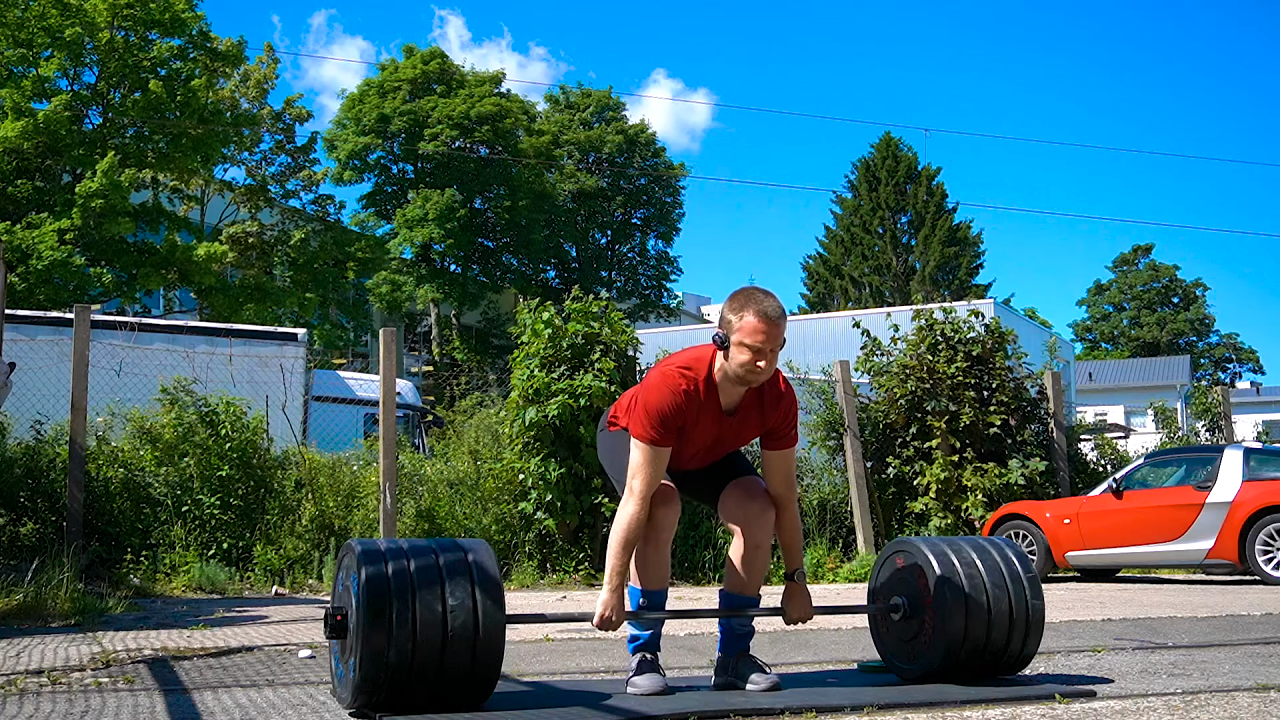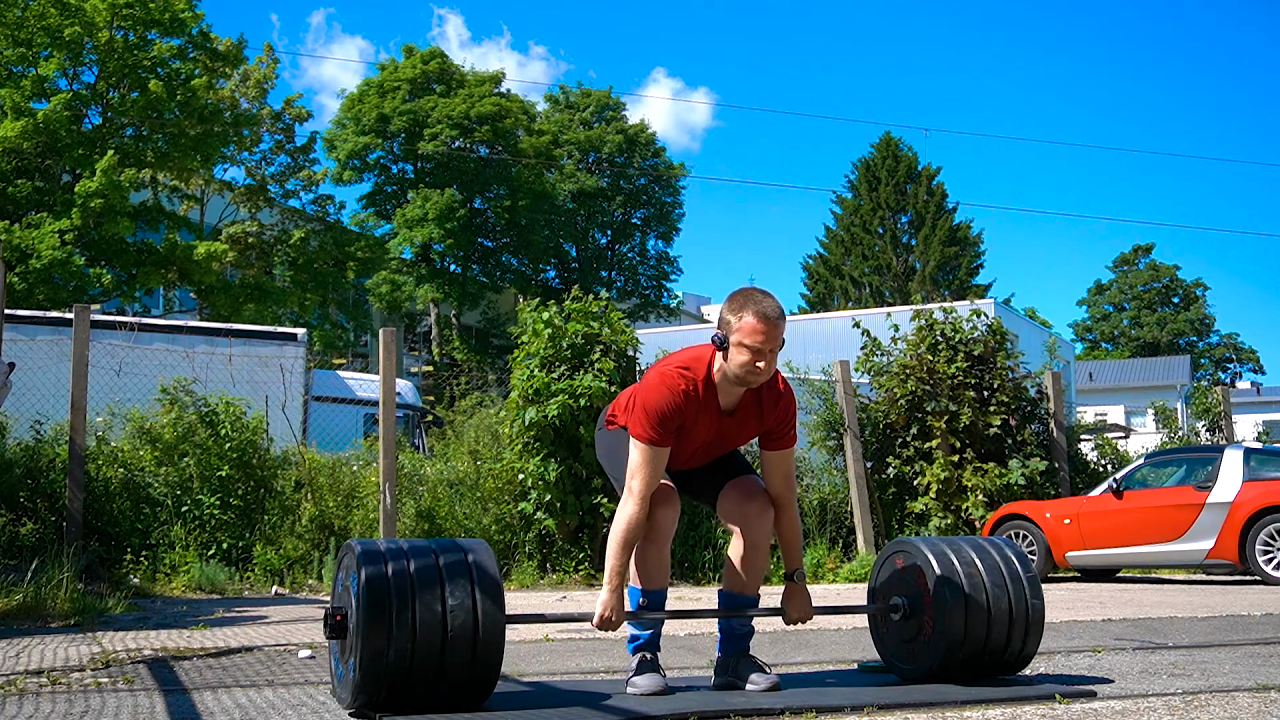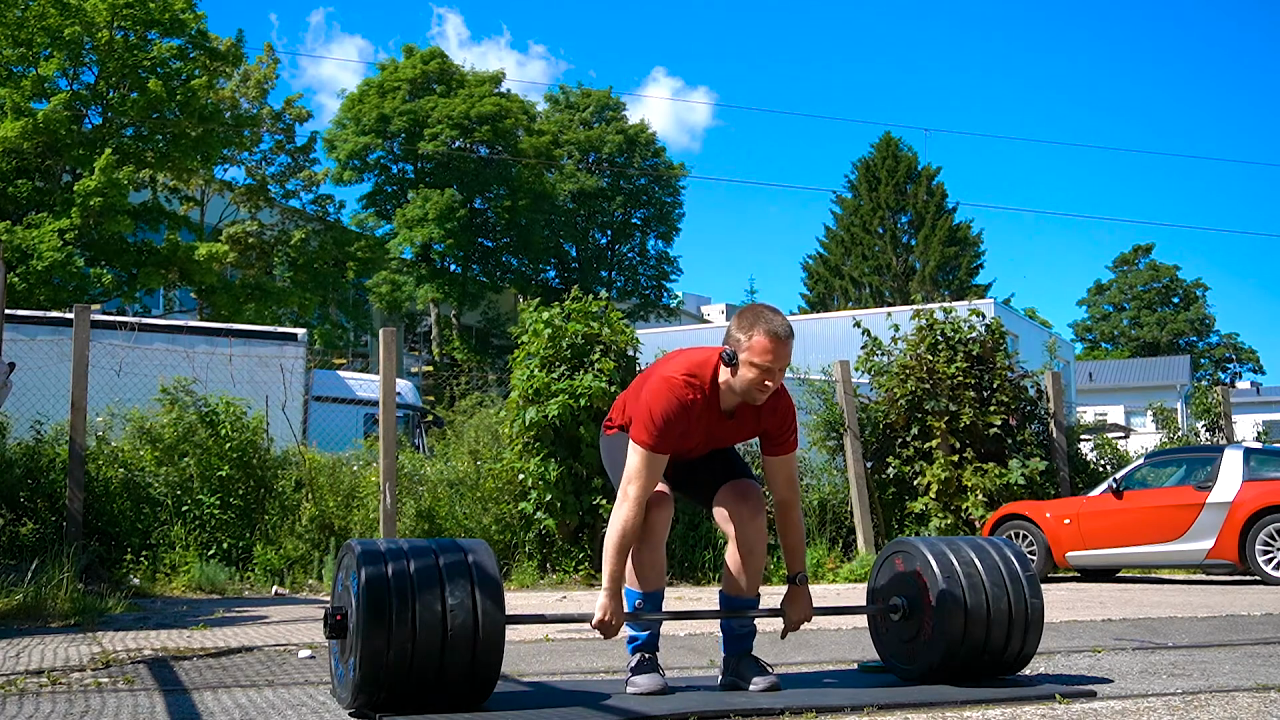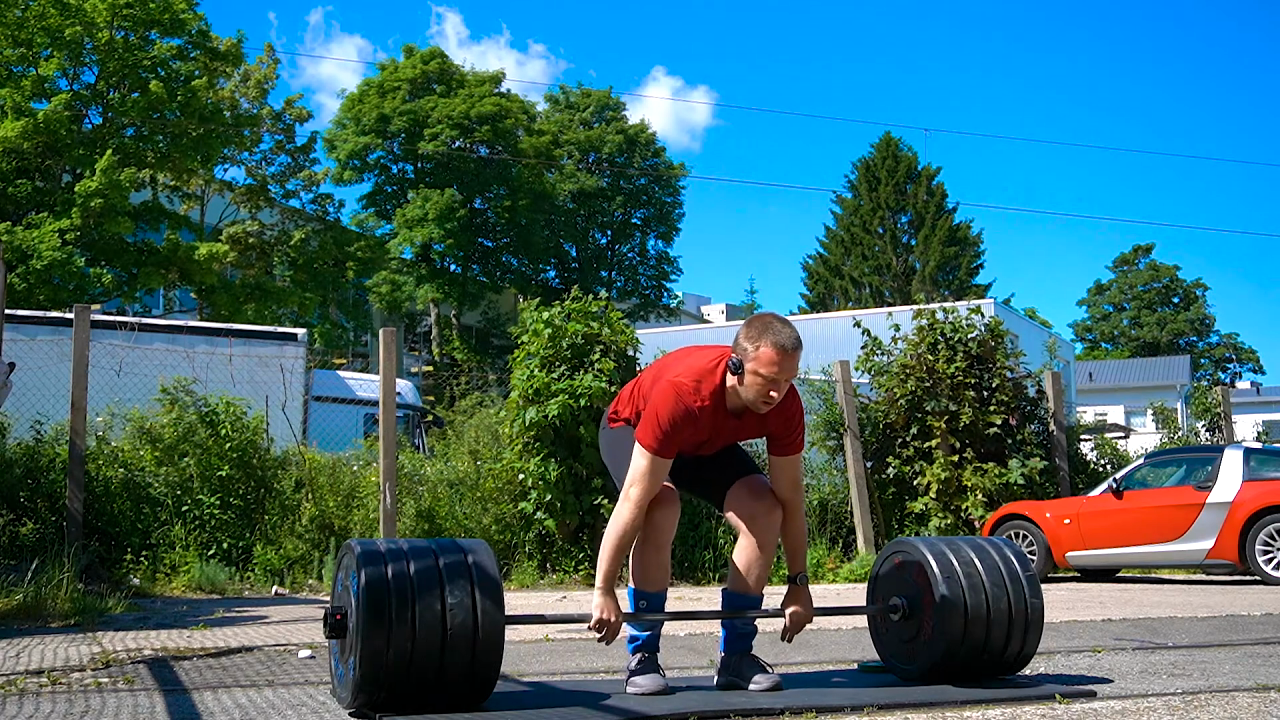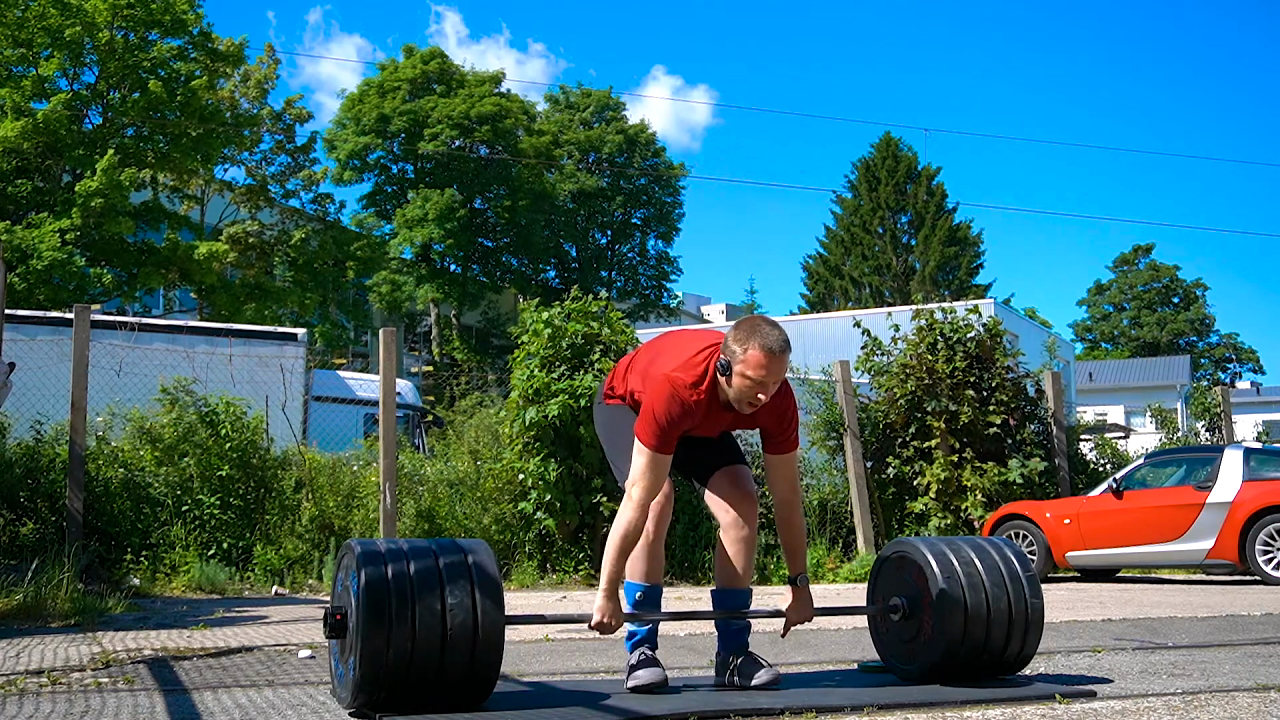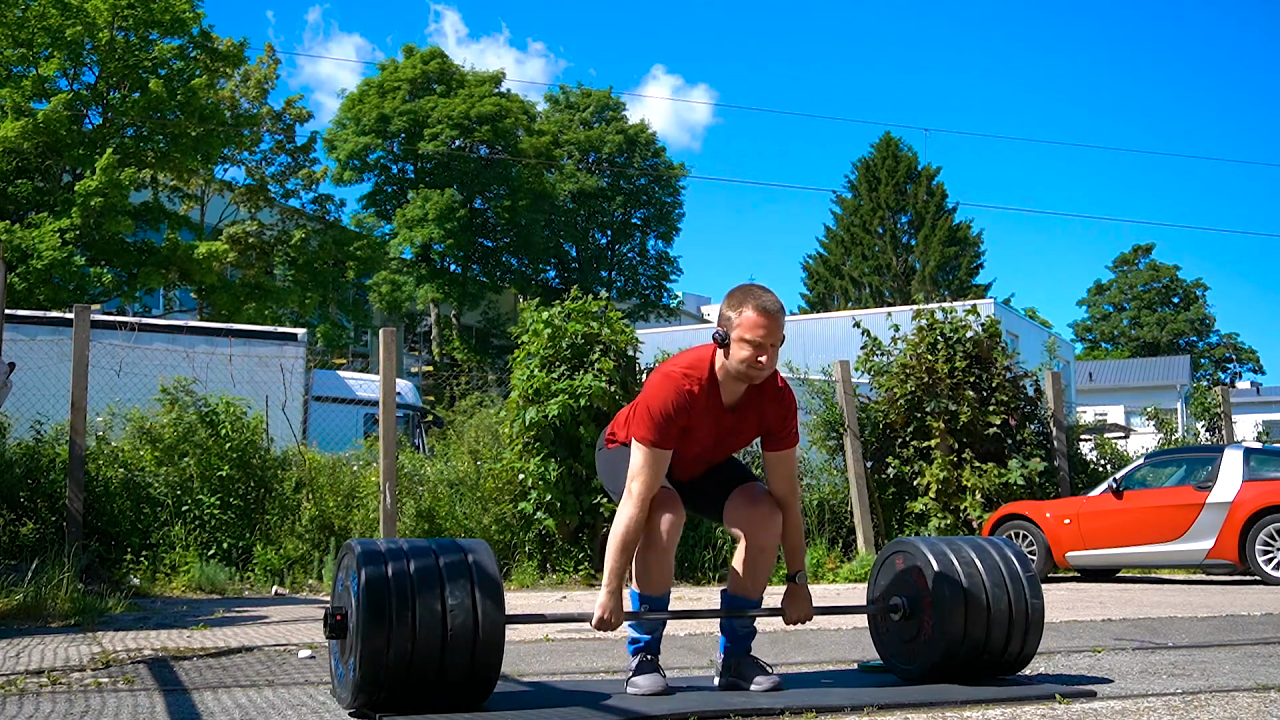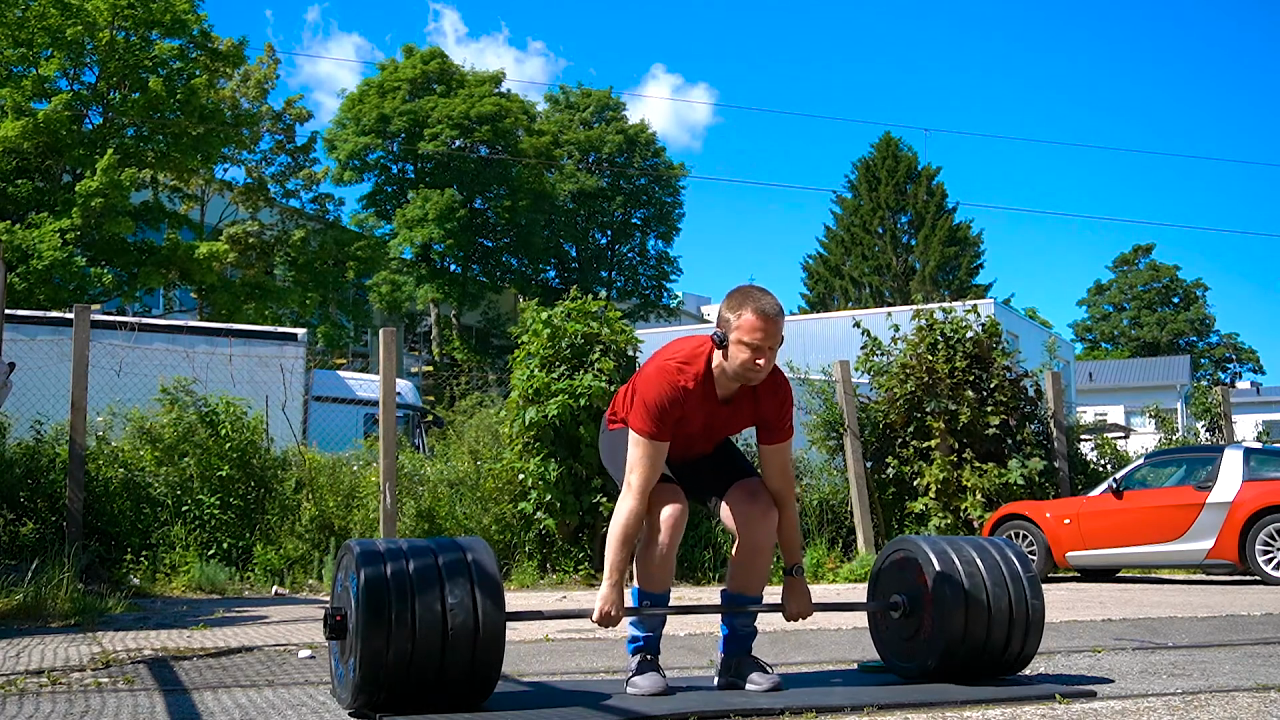
dt=0.5s
person 1, frame 1
left shoulder: (778, 396)
right shoulder: (671, 385)
left elbow: (783, 495)
right elbow: (638, 496)
left wrist: (795, 580)
right wrist: (612, 589)
left hip: (708, 451)
right hip: (628, 436)
left knee: (758, 515)
right knee: (662, 510)
left ankle: (733, 654)
right ankle: (643, 654)
person 1, frame 2
left shoulder: (777, 396)
right shoulder: (670, 385)
left elbow: (783, 494)
right elbow: (637, 496)
left wrist: (795, 580)
right wrist: (612, 589)
left hip: (706, 450)
right hip: (626, 435)
left knee: (757, 514)
right knee: (662, 509)
left ankle: (733, 654)
right ankle: (643, 654)
person 1, frame 3
left shoulder: (776, 404)
right shoulder: (673, 389)
left elbow: (786, 497)
right elbow: (632, 500)
left wrist: (797, 582)
right wrist: (609, 592)
left hip: (704, 448)
right hip: (629, 435)
left knee: (750, 515)
right knee: (656, 509)
left ankle: (737, 654)
right ankle: (642, 655)
person 1, frame 4
left shoulder: (785, 404)
right shoulder: (681, 394)
left elbow: (790, 499)
right elbow: (634, 500)
left wrist: (798, 584)
right wrist: (604, 592)
left hip: (708, 442)
right hip: (632, 427)
left knee: (765, 513)
right knee: (661, 507)
left ankle: (735, 654)
right ankle: (642, 654)
person 1, frame 5
left shoulder: (777, 398)
right shoulder: (674, 387)
left elbow: (787, 496)
right elbow: (638, 498)
left wrist: (799, 583)
right wrist: (607, 593)
left hip: (703, 423)
right hip: (627, 404)
left knee: (741, 509)
right knee: (657, 503)
left ankle: (734, 653)
right ankle: (641, 649)
person 1, frame 6
left shoulder: (778, 397)
right shoulder: (674, 386)
left elbow: (786, 496)
right elbow: (637, 499)
left wrist: (797, 581)
right wrist: (609, 592)
left hip: (702, 462)
right hip: (628, 449)
left knee: (764, 517)
right knee: (666, 513)
left ankle: (735, 656)
right ankle: (643, 657)
person 1, frame 7
left shoulder: (774, 390)
right shoulder: (669, 378)
left elbow: (781, 489)
right elbow: (636, 491)
left wrist: (794, 575)
right wrist: (611, 584)
left hip: (704, 444)
right hip: (630, 434)
left knee: (760, 516)
right knee: (669, 512)
left ankle: (735, 655)
right ankle: (643, 655)
